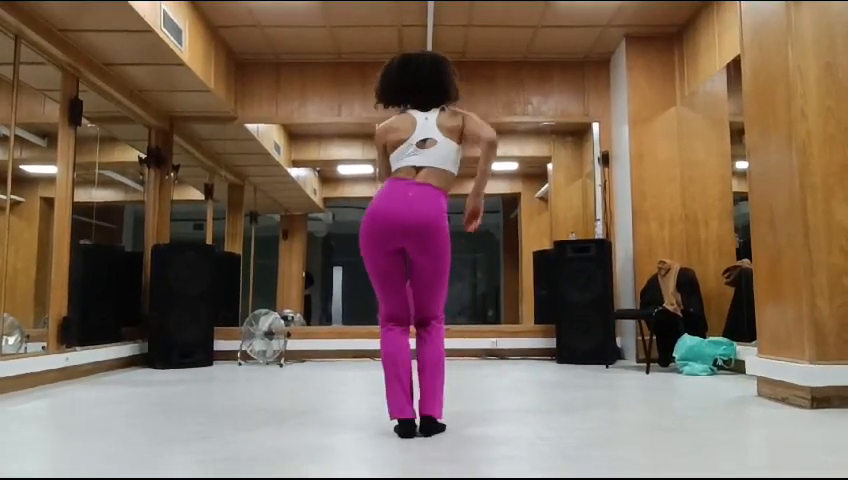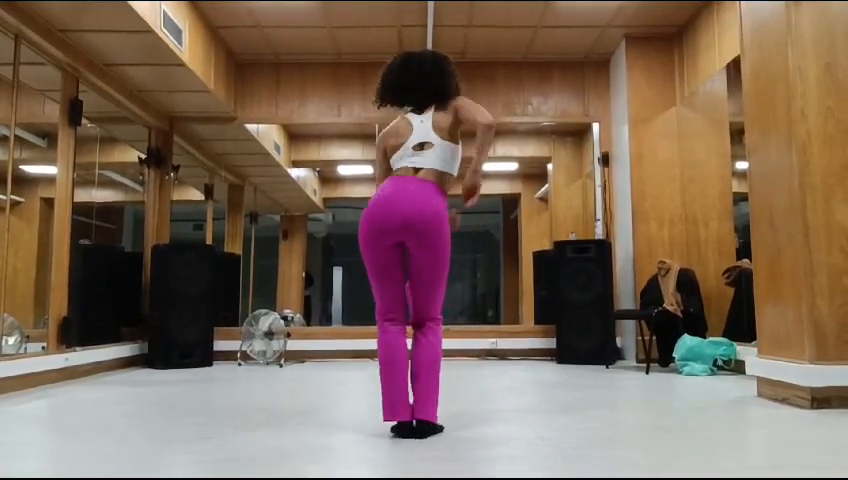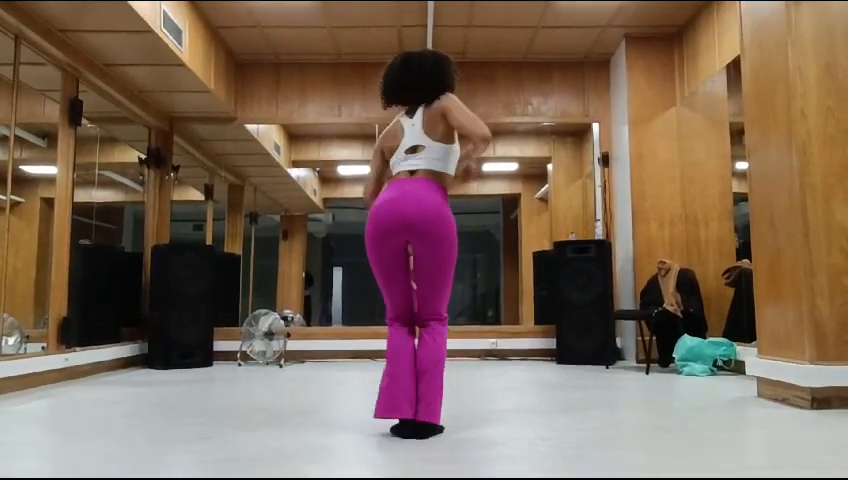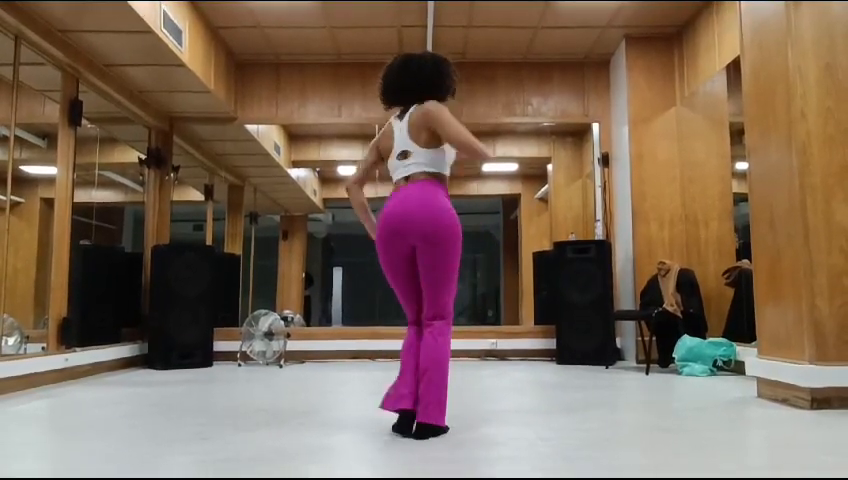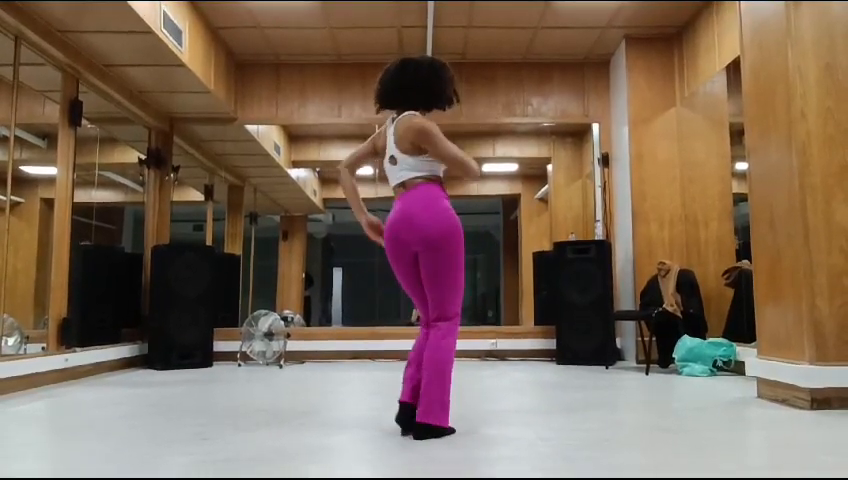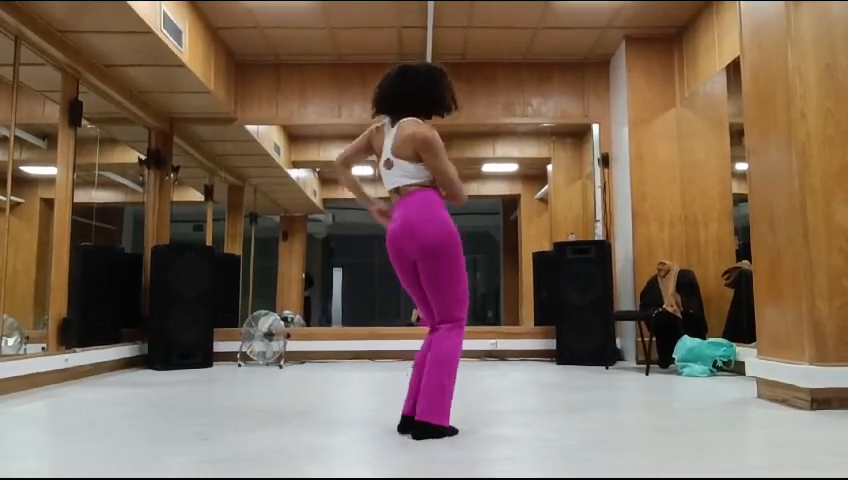
dt=0.1s
person 1, frame 1
left shoulder: (387, 129)
right shoulder: (456, 117)
right elbow: (488, 139)
right wrist: (478, 195)
left hip: (383, 211)
right hip: (428, 215)
left knee: (393, 320)
right knee: (430, 318)
left ankle: (404, 416)
right ankle: (430, 414)
person 1, frame 2
left shoulder: (388, 133)
right shoulder: (453, 110)
right elbow: (487, 123)
right wrist: (474, 173)
left hip: (382, 208)
right hip: (426, 211)
left knee: (390, 318)
right knee: (427, 320)
left ankle: (400, 416)
right ankle: (425, 417)
person 1, frame 3
left shoulder: (389, 133)
right shoulder: (443, 104)
left elbow: (371, 194)
right elbow: (481, 136)
right wrist: (468, 161)
left hip: (386, 213)
right hip: (428, 211)
left knee: (400, 319)
right knee: (432, 320)
left ankle: (402, 410)
right ankle: (426, 416)
person 1, frame 4
left shoulder: (385, 132)
right shoulder: (429, 111)
left elbow: (353, 185)
right elbow: (478, 151)
left wrist: (373, 229)
right wrist: (456, 148)
left hip: (393, 217)
right hip: (433, 212)
left knee: (418, 321)
right knee: (437, 319)
left ankle: (405, 407)
right ankle: (429, 417)
person 1, frame 5
left shoulder: (385, 130)
right shoulder: (420, 123)
left elbow: (345, 170)
right elbow: (470, 170)
left wrist: (364, 220)
right wrist: (450, 157)
left hip: (398, 226)
right hip: (432, 217)
left knee: (433, 319)
right knee: (445, 321)
left ankle: (410, 404)
right ankle: (430, 417)
person 1, frame 6
left shoulder: (379, 132)
right shoulder: (421, 131)
left elbow: (341, 164)
right elbow: (457, 193)
left wrist: (372, 205)
right wrist: (449, 182)
left hip: (399, 233)
right hip: (431, 224)
left knee: (437, 323)
right knee: (451, 323)
left ankle: (414, 413)
right ankle: (430, 417)
